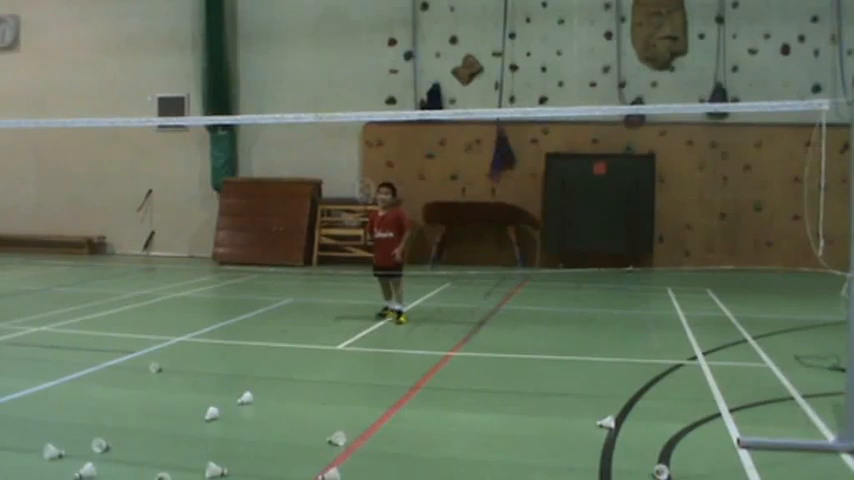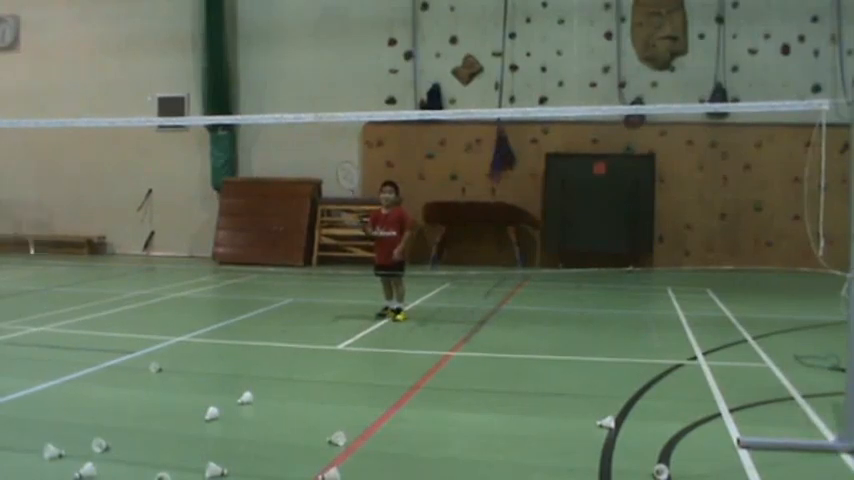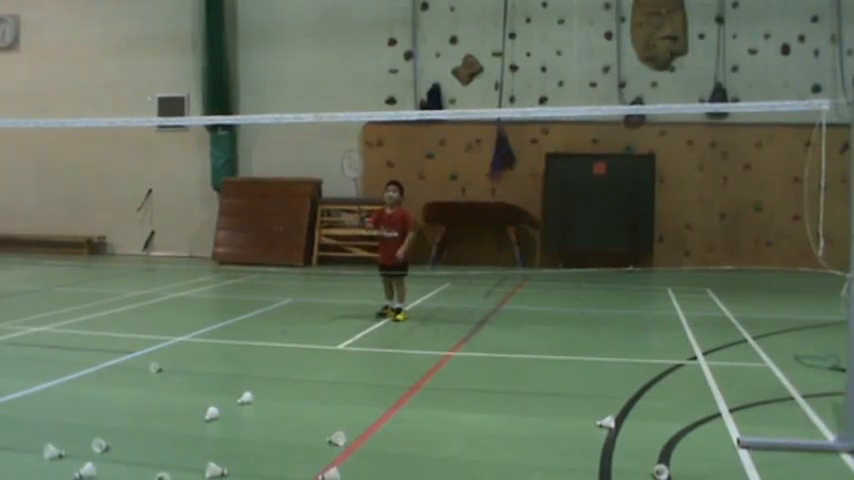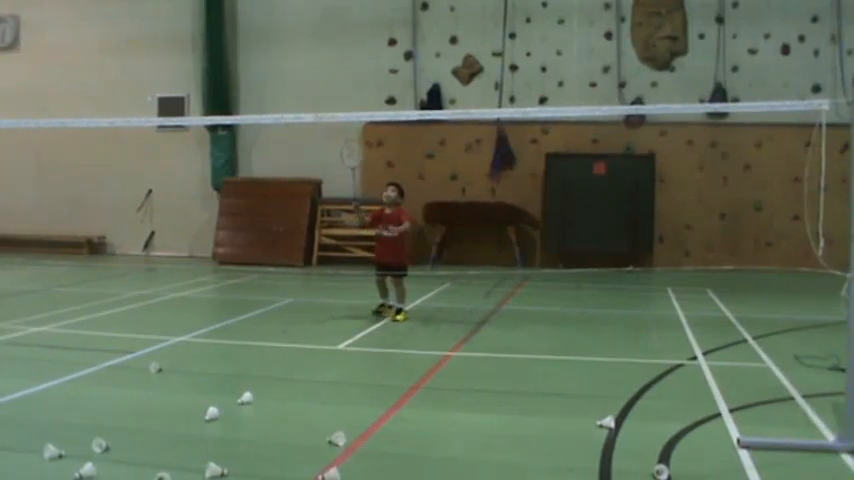
dt=0.4s
person 1, frame 1
left shoulder: (398, 214)
right shoulder: (374, 216)
left elbow: (407, 232)
right elbow: (370, 234)
left wrist: (400, 249)
right wrist: (368, 238)
left hip: (393, 256)
right hip: (379, 256)
left knee: (395, 281)
right knee: (383, 282)
left ankle: (399, 310)
right ankle: (389, 307)
person 1, frame 2
left shoulder: (401, 213)
right shoulder: (376, 214)
left elbow: (407, 232)
right elbow: (371, 231)
left wrist: (399, 249)
right wrist: (366, 229)
left hip: (395, 255)
right hip: (381, 255)
left knee: (397, 280)
right knee: (385, 281)
left ankle: (400, 308)
right ankle: (390, 306)
person 1, frame 3
left shoulder: (404, 213)
right shoulder: (380, 213)
left elbow: (411, 232)
right elbow: (371, 226)
left wrist: (403, 248)
left hip: (399, 256)
right hip: (384, 255)
left knee: (399, 281)
right knee: (386, 281)
left ankle: (400, 309)
right ankle: (390, 306)
person 1, frame 4
left shoulder: (401, 212)
right shoulder: (380, 213)
left elbow: (407, 226)
right elbow: (366, 222)
left wrist: (397, 229)
right wrist: (359, 212)
left hip: (398, 256)
right hip: (382, 255)
left knee: (397, 281)
right knee: (379, 280)
left ankle: (400, 308)
right ankle: (386, 304)
